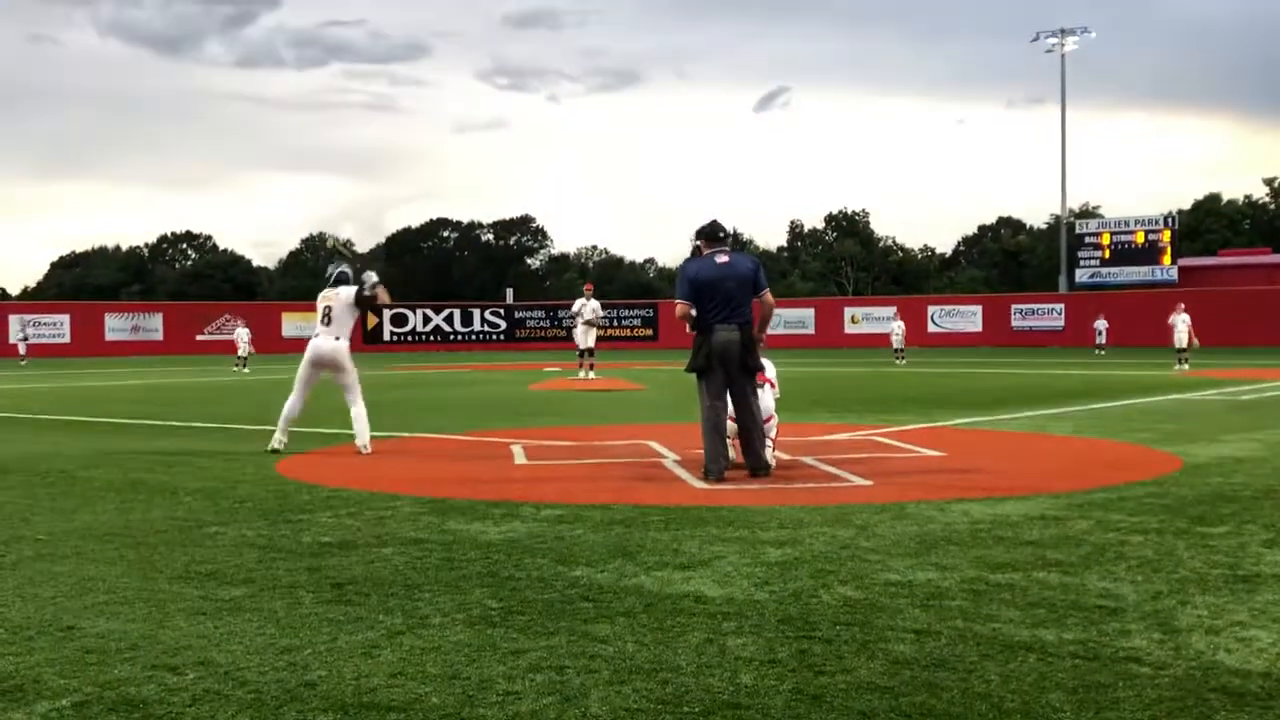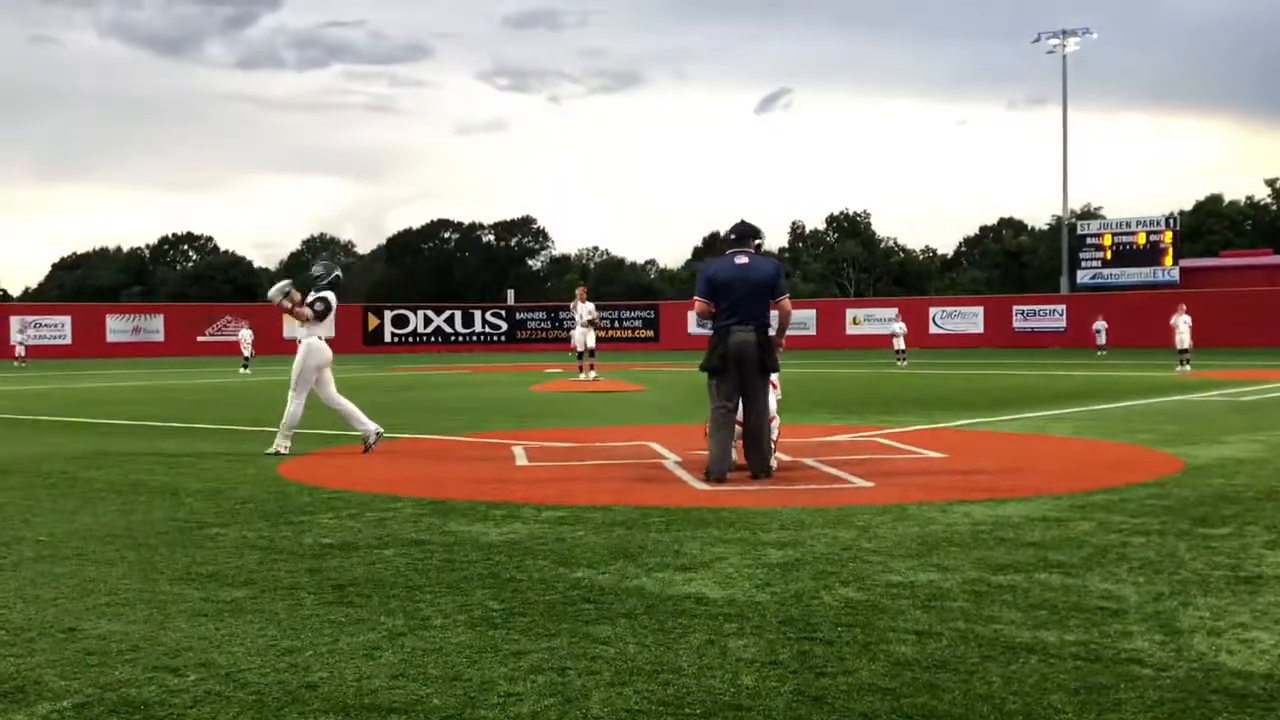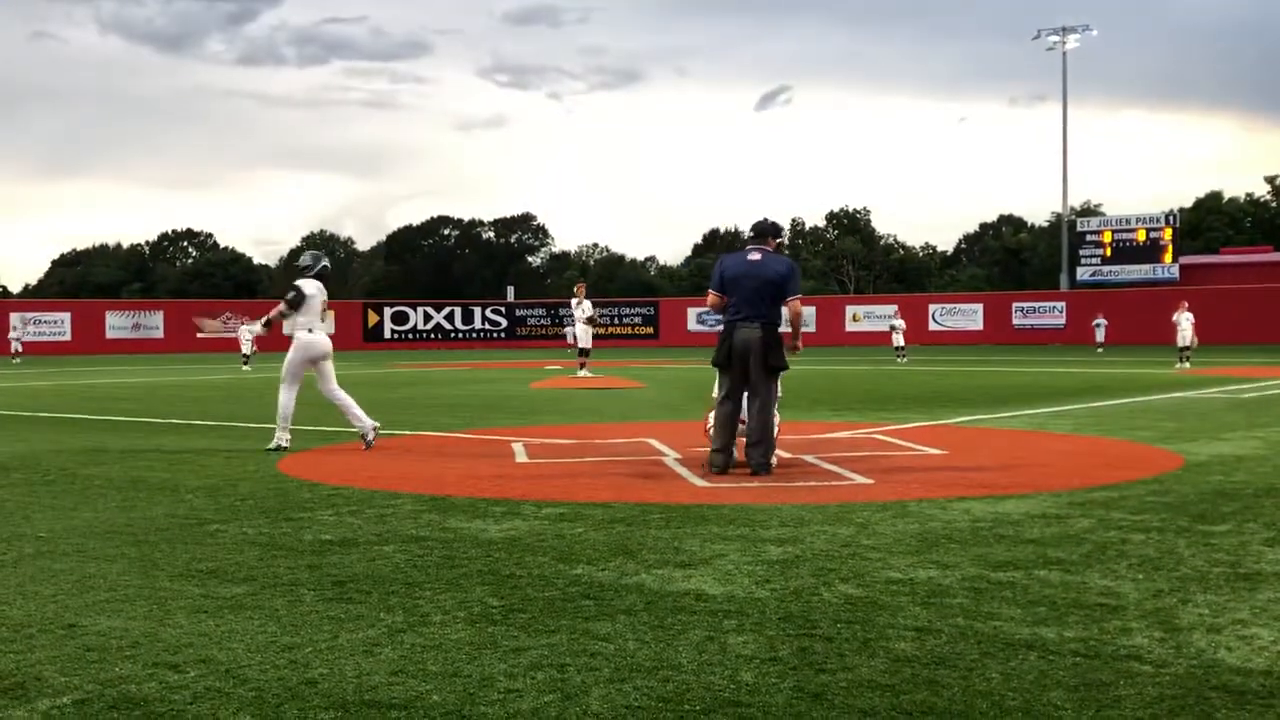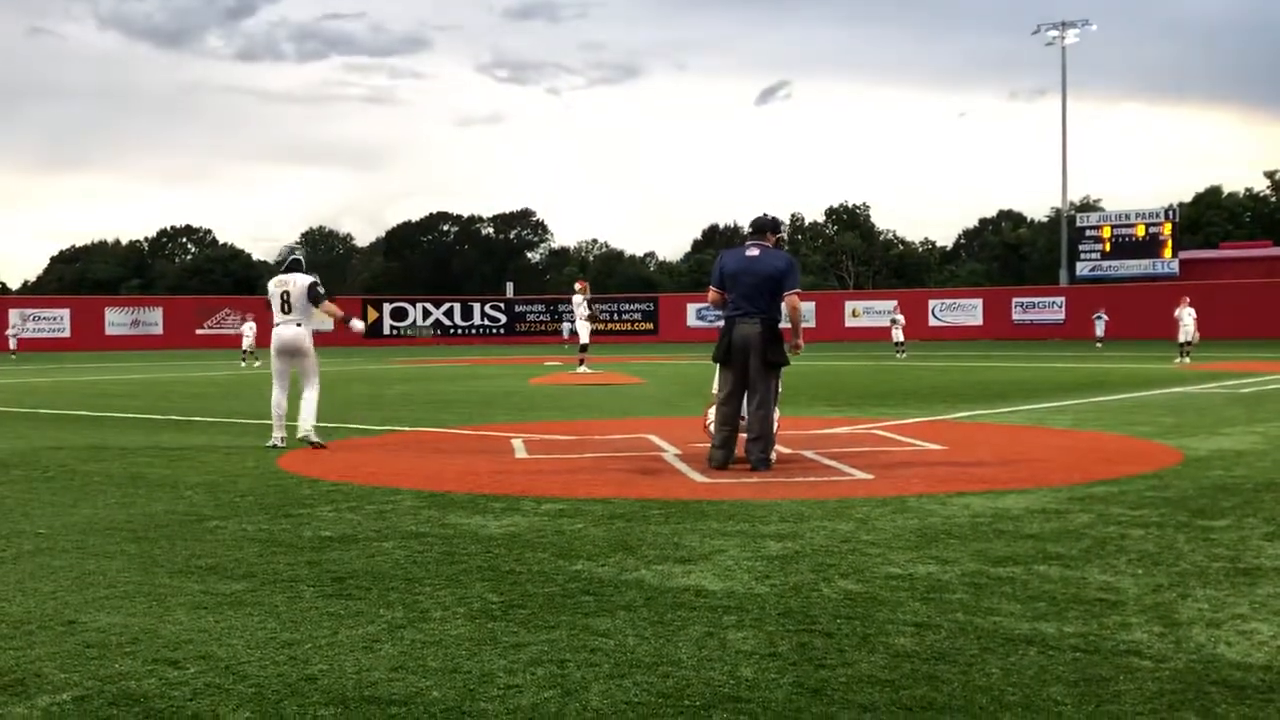
dt=0.4s
person 1, frame 1
left shoulder: (691, 268)
right shoulder: (750, 263)
left elbow: (682, 312)
right elbow: (769, 303)
right wrist: (760, 331)
left hip: (710, 341)
right hip: (742, 339)
left knee: (713, 406)
right knee: (748, 404)
left ankle: (715, 468)
right ankle: (758, 464)
person 1, frame 2
left shoulder: (711, 267)
right shoulder: (771, 266)
left elbow: (700, 309)
right elbow: (785, 309)
right wrist: (780, 336)
left hip: (724, 342)
right hip: (757, 341)
left knee: (722, 407)
right knee: (757, 406)
left ankle: (718, 468)
right ankle: (760, 466)
person 1, frame 3
left shoulder: (726, 261)
right shoulder: (784, 265)
left elbow: (713, 302)
right elbow: (795, 309)
right wrist: (796, 338)
left hip: (733, 337)
right hip: (765, 338)
left knee: (727, 399)
right knee: (762, 402)
left ankle: (720, 459)
right ankle: (759, 461)
person 1, frame 4
left shoulder: (725, 258)
right shoulder: (783, 260)
left elbow: (713, 299)
right elbow: (792, 304)
right wrist: (797, 336)
left hip: (733, 332)
right hip: (765, 334)
left knee: (728, 396)
right knee: (762, 398)
left ankle: (720, 455)
right ankle: (759, 457)
person 2, frame 1
left shoulder: (322, 295)
right shoulder: (352, 292)
right elbow: (384, 300)
right wrist: (373, 282)
left hip: (316, 346)
right hip: (339, 348)
left knee: (297, 395)
right knee: (354, 398)
left ankle: (279, 439)
right ankle: (363, 442)
person 2, frame 2
left shoulder: (325, 297)
right shoulder: (315, 294)
left elbow: (305, 316)
right elbow: (301, 310)
left wrist: (288, 306)
right wrist: (291, 296)
left hip: (312, 348)
right hip: (318, 350)
left knee: (296, 397)
right knee: (331, 397)
left ankle: (282, 443)
right ankle: (370, 430)
person 2, frame 3
left shoulder: (303, 285)
right shoulder: (320, 288)
left elbow: (284, 309)
left wrist: (264, 323)
right wrist: (270, 317)
left hip: (305, 341)
right hip: (323, 342)
left knee: (287, 388)
right knee: (333, 390)
left ankle: (282, 438)
right ankle: (368, 427)
person 2, frame 4
left shoulder: (272, 283)
right shoulder: (308, 281)
right elbow: (323, 305)
right wrist: (349, 321)
left hip: (279, 335)
right hip: (302, 334)
left knee: (279, 388)
right knee: (311, 385)
left ankle: (278, 436)
right ankle: (307, 429)
